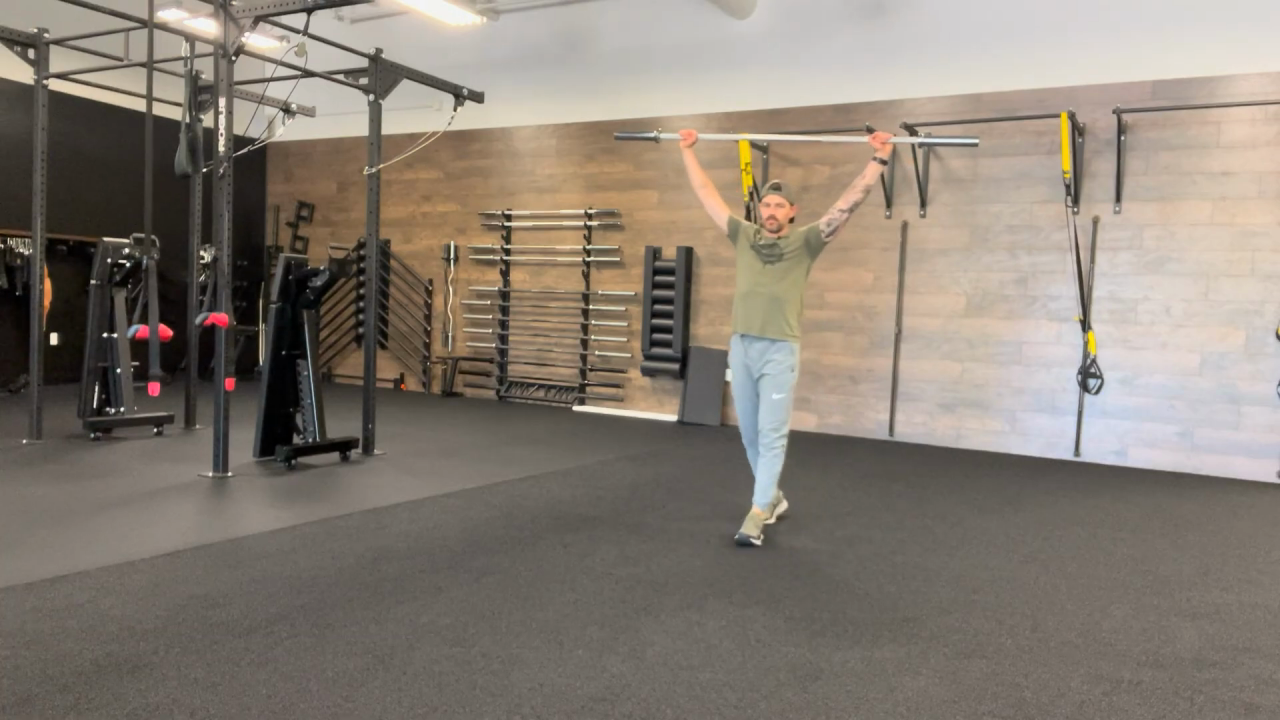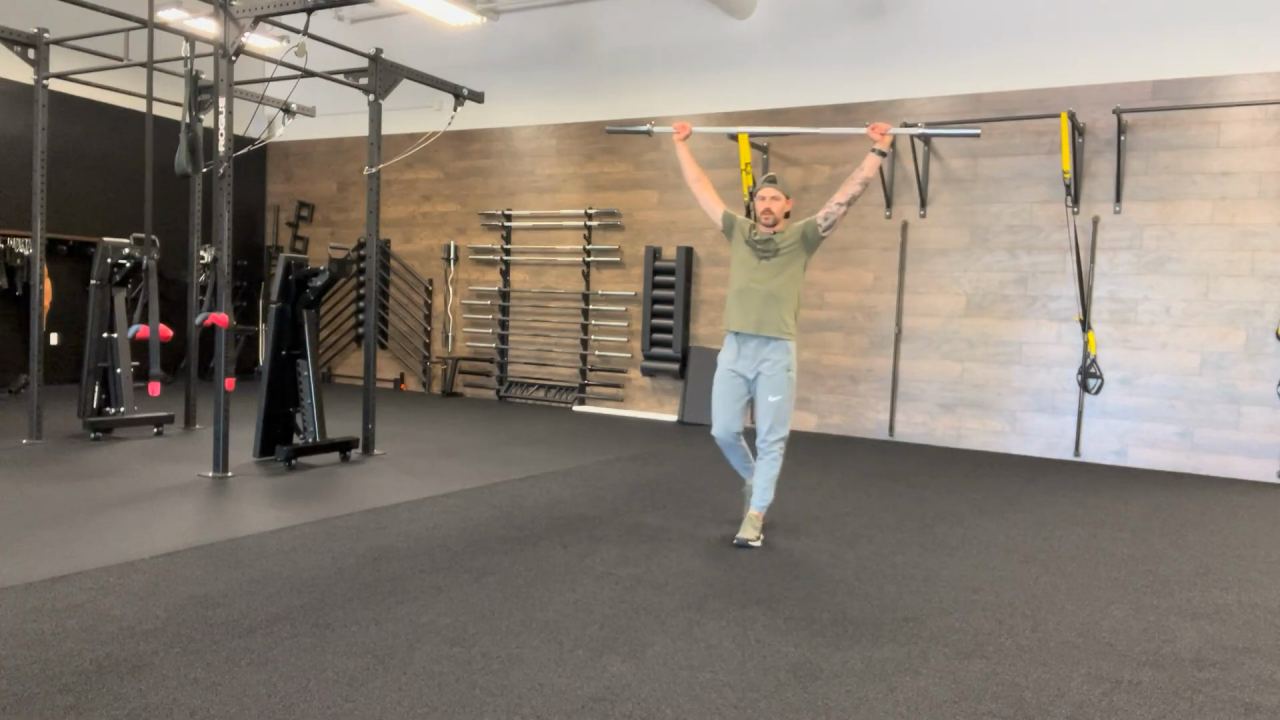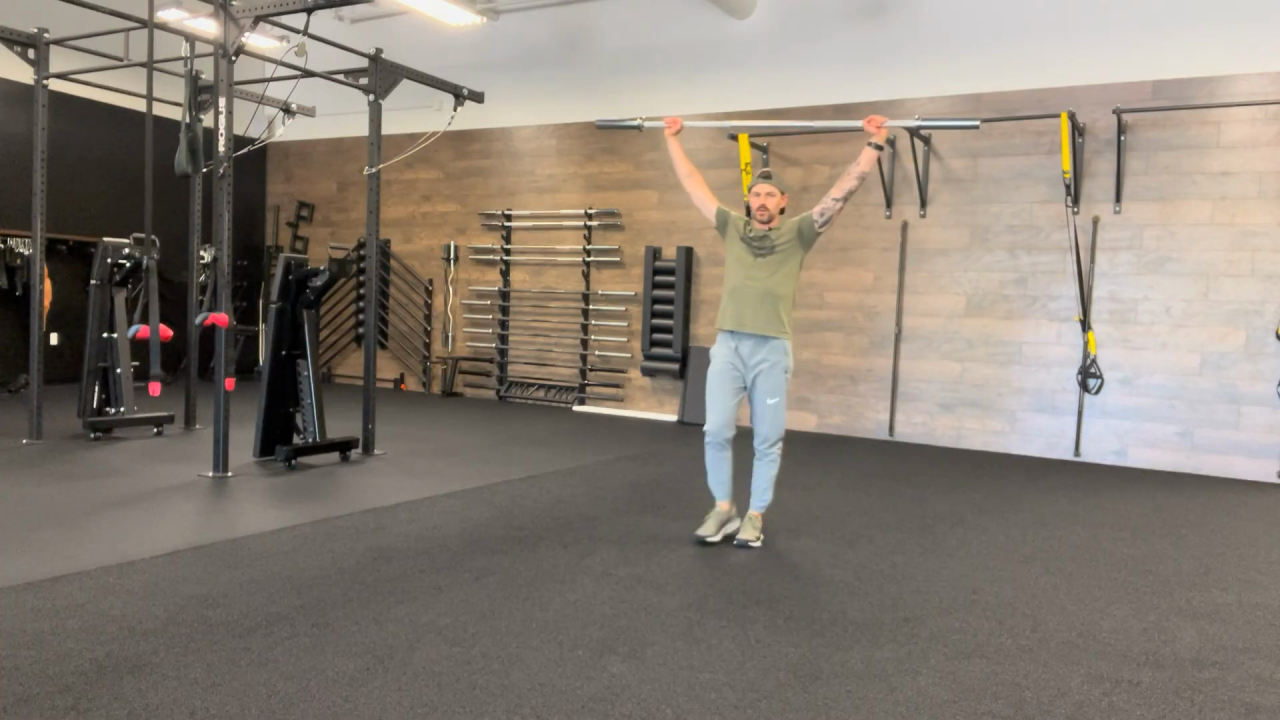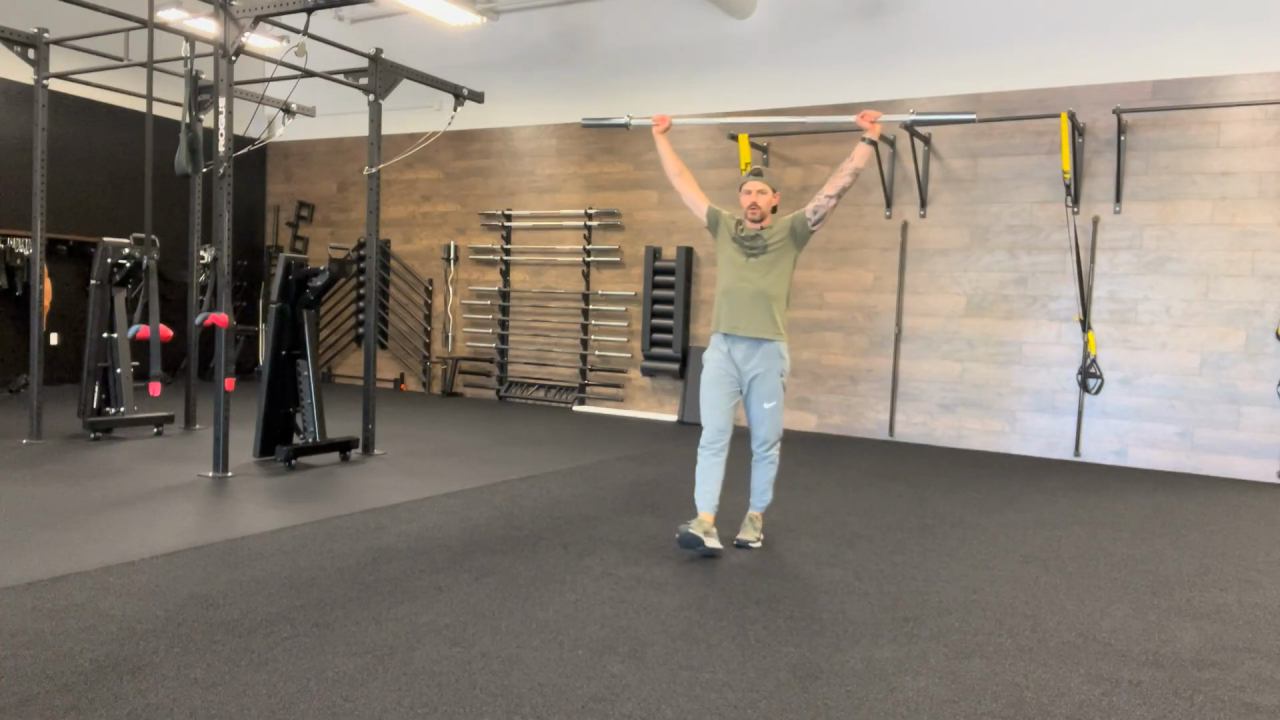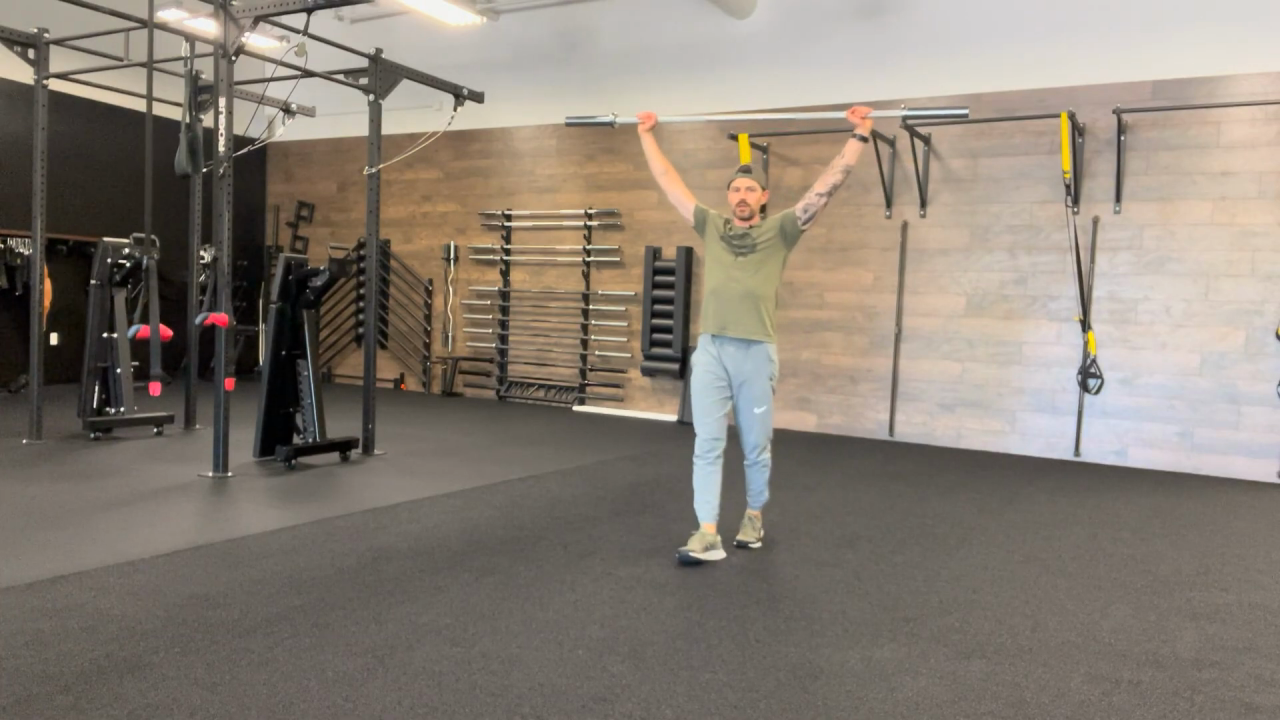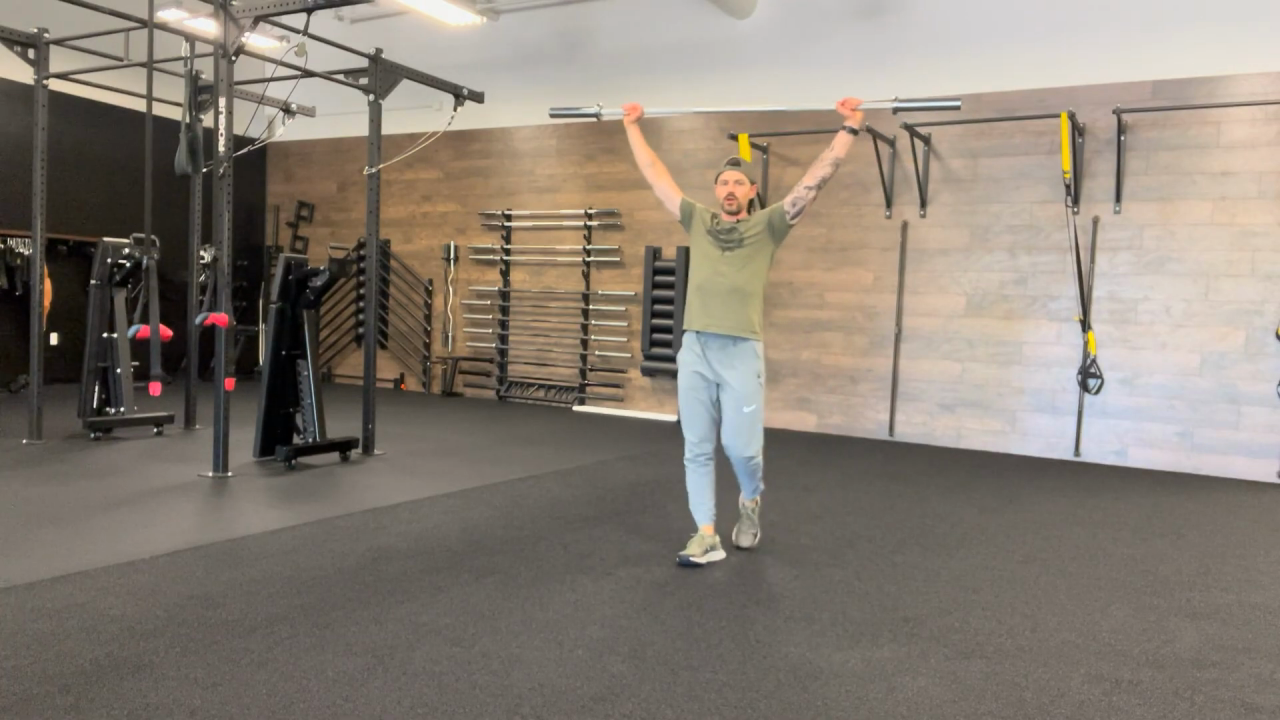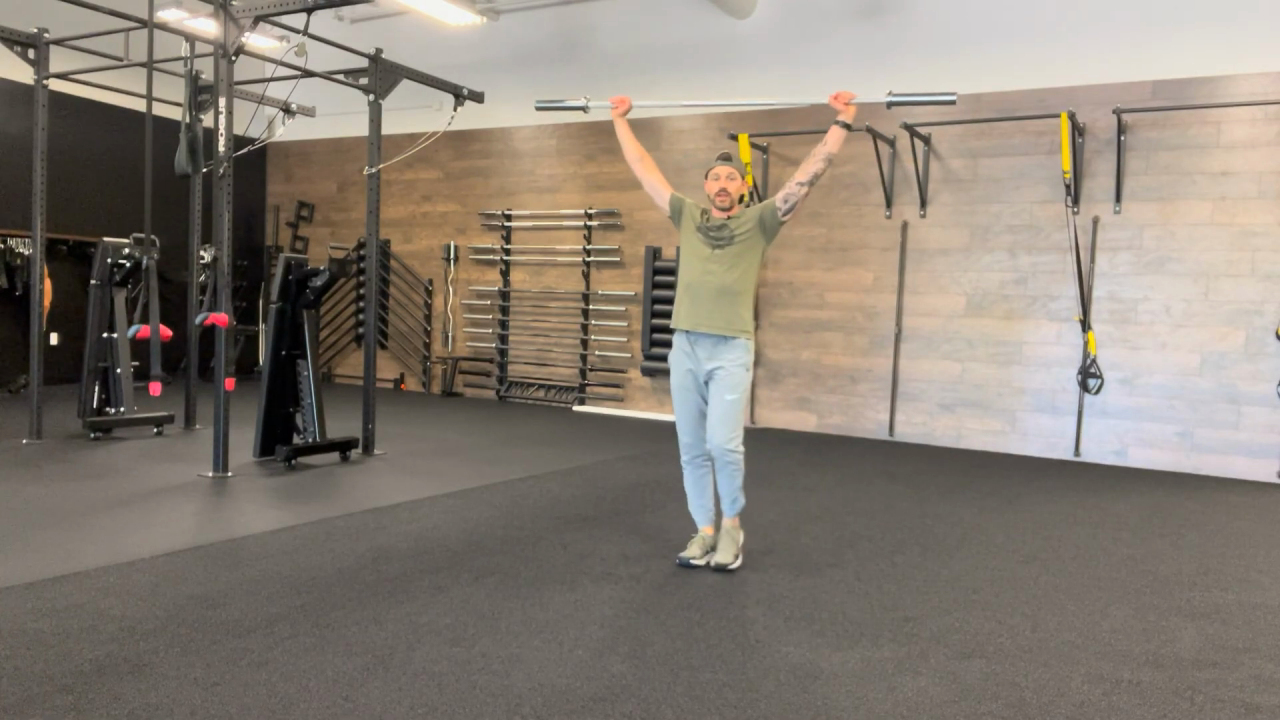
dt=0.2s
person 1, frame 1
left shoulder: (806, 241)
right shoulder: (743, 235)
left elbow: (849, 202)
right elbow: (706, 193)
left wrist: (880, 158)
right wrist: (688, 150)
left hip: (780, 350)
right hip: (741, 346)
left knee: (771, 435)
right knee: (751, 433)
left ankle: (757, 514)
right ankle: (773, 494)
person 1, frame 2
left shoulder: (802, 236)
right shoulder: (737, 230)
left elbow: (847, 194)
right elbow: (700, 187)
left wrist: (878, 150)
right wrist: (681, 143)
left hip: (775, 350)
right hip: (733, 345)
left knee: (770, 439)
right knee: (723, 431)
left ankle: (755, 515)
right ankle: (756, 480)
person 1, frame 3
left shoulder: (798, 232)
right shoulder: (732, 227)
left elbow: (843, 190)
right elbow: (692, 183)
left wrist: (875, 144)
right wrist: (672, 139)
left hip: (771, 349)
right hip: (727, 344)
left knee: (767, 441)
right knee: (716, 431)
left ankle: (755, 516)
right ankle: (723, 510)
person 1, frame 4
left shoulder: (791, 231)
right shoulder: (723, 226)
left elbow: (836, 187)
right elbow: (682, 182)
left wrist: (868, 138)
right wrist: (661, 136)
left hip: (767, 350)
right hip: (721, 347)
left knee: (765, 443)
right knee: (713, 437)
left ankle: (755, 517)
right ankle: (705, 523)
person 1, frame 5
left shoulder: (780, 230)
right shoulder: (711, 226)
left elbow: (828, 185)
right elbow: (669, 181)
left wrist: (859, 135)
right wrist: (646, 134)
left hip: (755, 352)
right hip: (709, 350)
left knee: (755, 446)
right knee: (707, 445)
left ankle: (754, 514)
right ankle: (708, 533)
person 1, frame 6
left shoulder: (768, 225)
right shoulder: (697, 220)
left elbow: (816, 178)
right elbow: (655, 174)
left wrist: (849, 127)
right wrist: (632, 127)
left hip: (741, 351)
right hip: (695, 347)
left knee: (743, 447)
right knee: (698, 449)
left ankle: (751, 502)
right ankle: (706, 534)
person 1, frame 7
left shoulder: (759, 222)
right shoulder: (686, 216)
left elbow: (808, 174)
right elbow: (643, 170)
left wrist: (842, 121)
right wrist: (620, 120)
left hip: (731, 349)
right hip: (685, 347)
left knee: (723, 443)
right knee: (692, 450)
left ankle: (732, 524)
right ankle: (706, 532)
